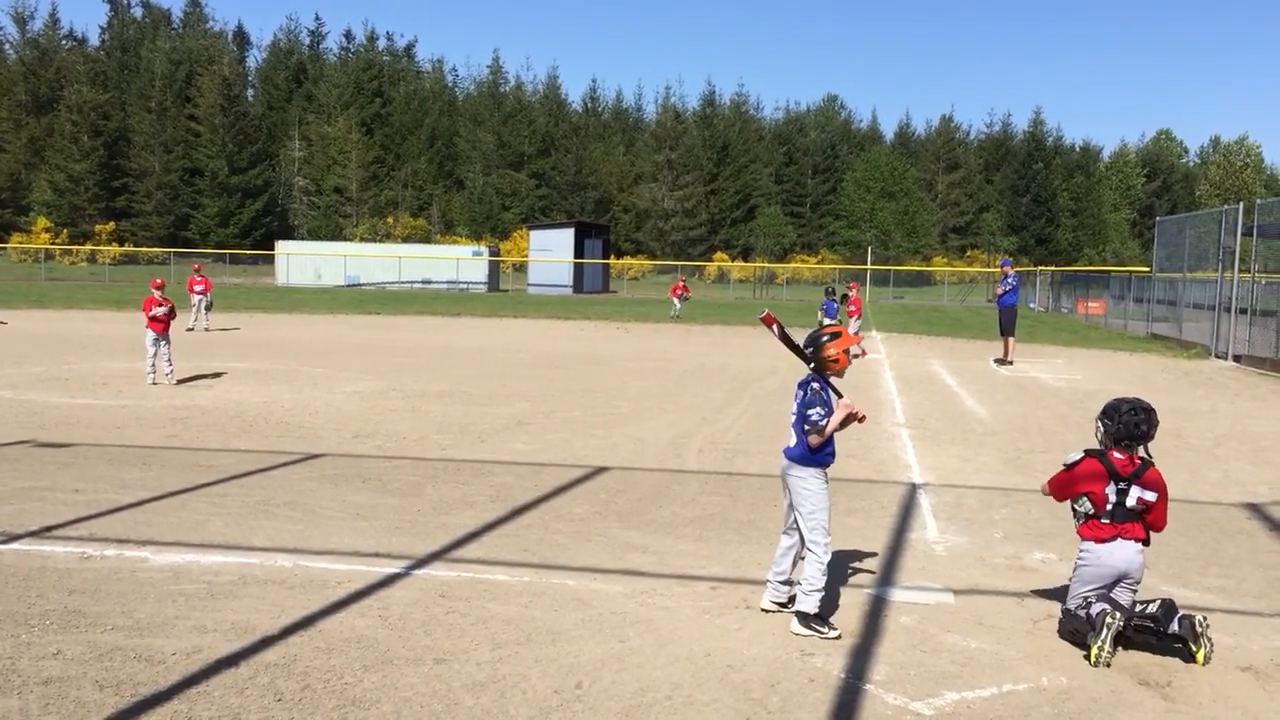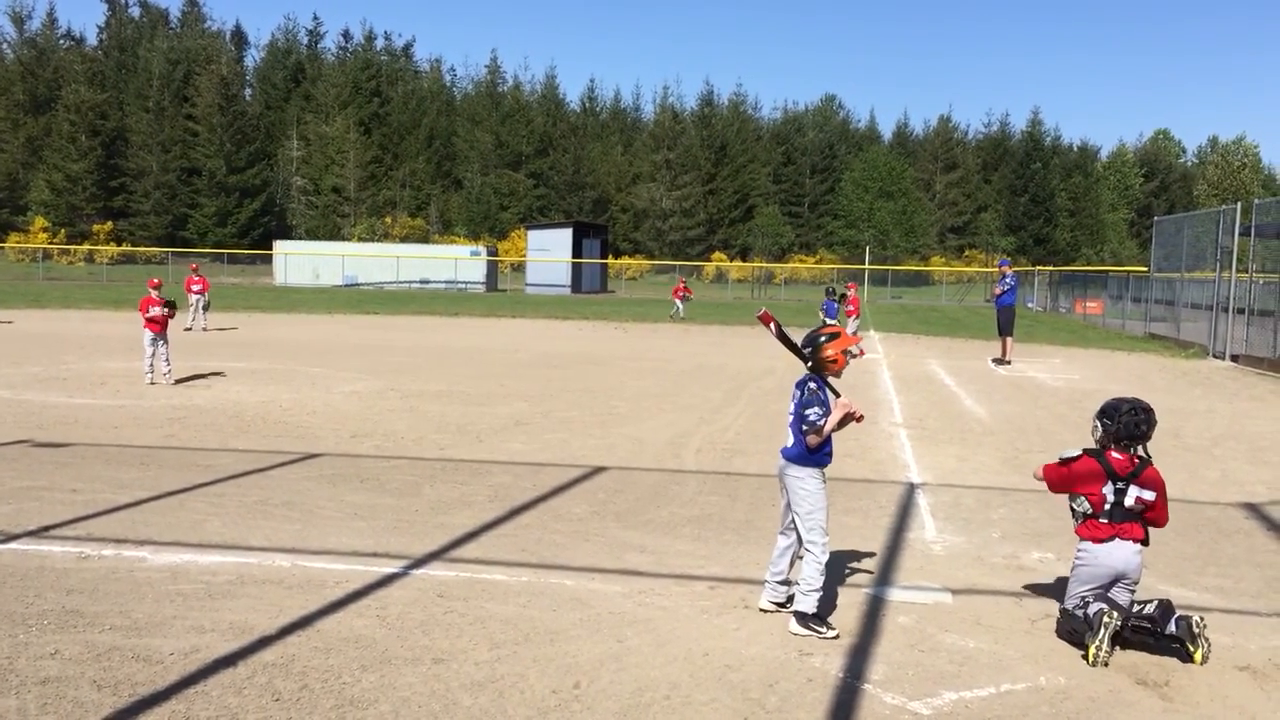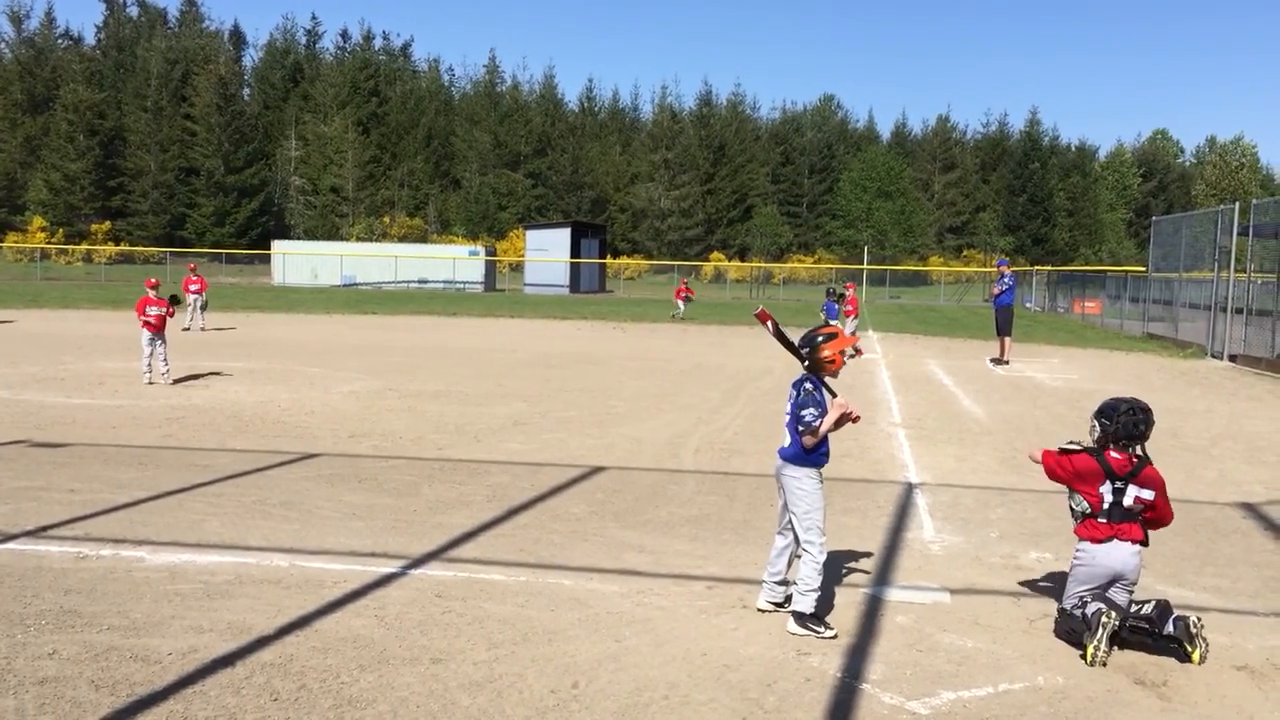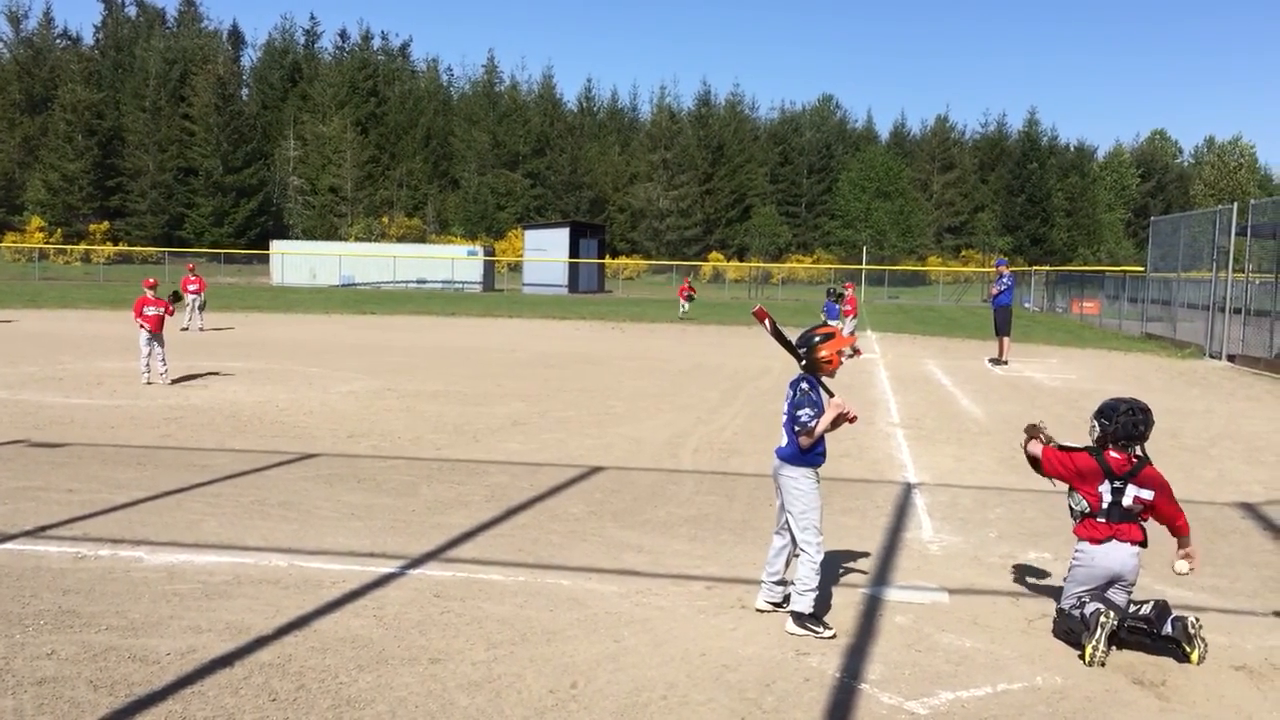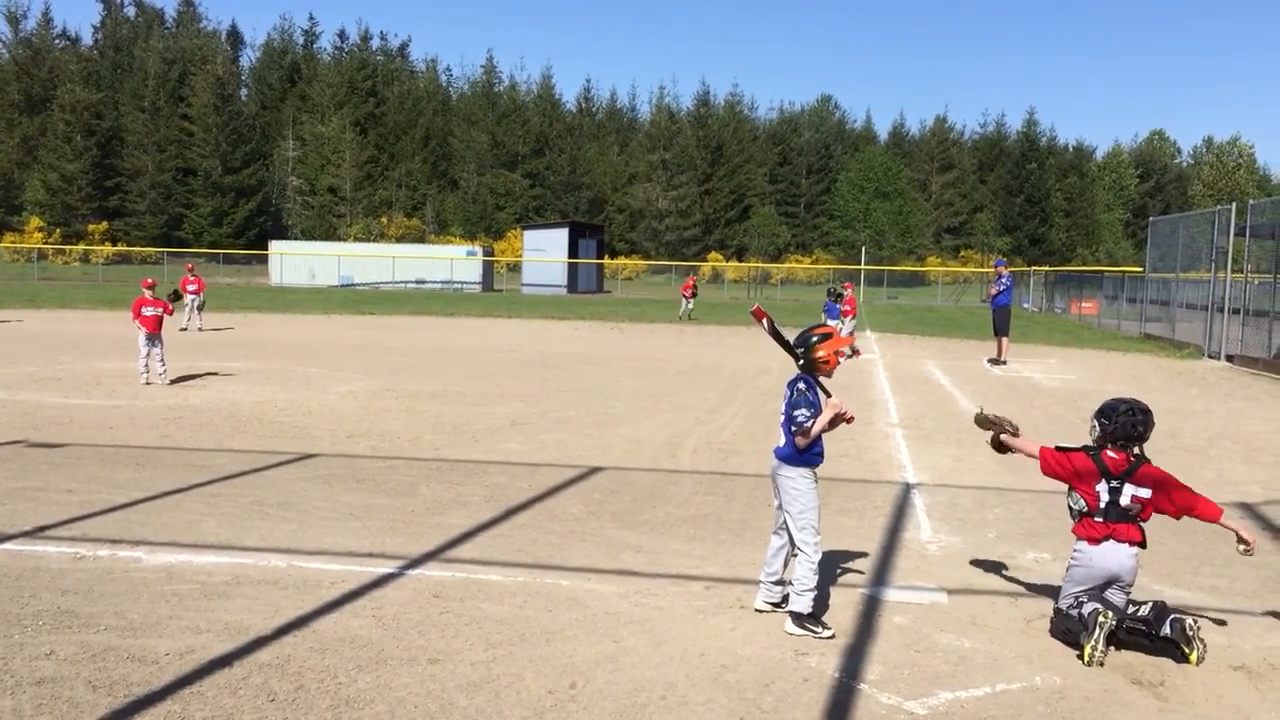
dt=0.1s
person 1, frame 1
left shoulder: (809, 384)
right shoulder: (816, 390)
right elbow: (815, 438)
left wrist: (848, 418)
right wrist: (840, 412)
left hip: (796, 468)
right hip: (808, 473)
left knee: (792, 534)
right knee: (818, 545)
left ankle: (776, 594)
right ankle: (806, 615)
person 1, frame 2
left shoulder: (807, 384)
right shoulder: (813, 391)
right elbow: (814, 438)
left wrist: (846, 417)
right wrist: (838, 412)
left hip: (793, 467)
right hip: (805, 473)
left knee: (790, 534)
right knee: (816, 544)
left ankle: (774, 594)
right ankle: (804, 614)
person 1, frame 3
left shoulder: (804, 384)
right shoulder: (810, 391)
right elbow: (810, 439)
left wrist: (842, 418)
right wrist: (834, 412)
left hip: (790, 468)
right hip: (802, 473)
left knee: (787, 534)
right knee: (813, 544)
left ankle: (772, 594)
right ankle: (802, 614)
person 1, frame 4
left shoulder: (802, 384)
right shoulder: (806, 391)
right elbow: (806, 439)
left wrist: (839, 418)
right wrist: (831, 412)
left hip: (787, 468)
right hip: (799, 473)
left knee: (785, 533)
right knee: (810, 543)
left ankle: (771, 594)
right ankle: (801, 614)
person 1, frame 5
left shoulder: (800, 385)
right shoulder: (803, 391)
right elbow: (802, 439)
left wrist: (836, 419)
right wrist: (828, 413)
left hip: (785, 468)
right hip: (797, 473)
left knee: (783, 534)
right knee: (808, 543)
left ankle: (770, 594)
right ankle: (800, 615)
person 2, frame 1
left shoulder: (1087, 465)
right shoulder: (1152, 476)
left elbow: (1047, 489)
right elbow: (1157, 524)
left hip: (1097, 552)
right hip: (1134, 554)
left knee: (1075, 618)
right knee: (1119, 614)
left ankle: (1099, 615)
right ankle: (1178, 623)
person 2, frame 2
left shoulder: (1086, 464)
right shoulder: (1151, 475)
left elbow: (1039, 473)
right elbow: (1158, 519)
left hip: (1095, 552)
right hip: (1132, 554)
left knee: (1072, 617)
right knee: (1117, 613)
left ankle: (1097, 615)
right ankle: (1176, 624)
person 2, frame 3
left shoulder: (1083, 462)
right shoulder: (1150, 475)
left elbow: (1035, 455)
right elbow: (1163, 519)
left wrist: (1066, 453)
left hip: (1094, 553)
right hip: (1131, 554)
left knee: (1070, 618)
right knee: (1115, 613)
left ankle: (1094, 615)
right ankle: (1173, 623)
person 2, frame 4
left shoulder: (1084, 461)
right shoulder: (1150, 476)
left elbow: (1033, 449)
right elbow: (1175, 517)
left wrist: (1034, 439)
right wrist: (1185, 545)
left hip: (1092, 553)
right hip: (1129, 556)
left knee: (1067, 618)
right knee: (1115, 610)
left ankle: (1091, 616)
right ankle: (1174, 623)
person 2, frame 5
left shoulder: (1082, 461)
right shoulder: (1151, 475)
left elbow: (1033, 450)
right elbow: (1194, 504)
left wrist: (1003, 437)
right wrist: (1238, 529)
left hip: (1091, 553)
right hip: (1128, 556)
left knee: (1065, 618)
right knee: (1113, 613)
left ankle: (1091, 616)
right ankle: (1171, 625)
